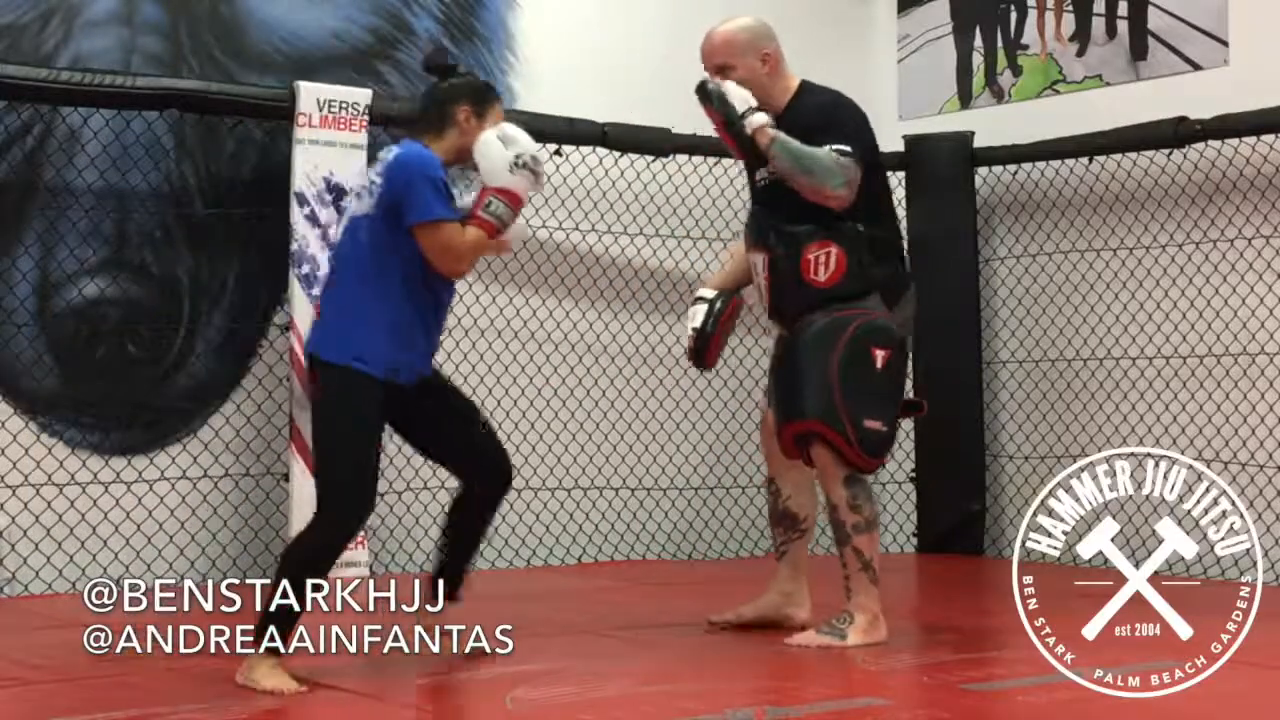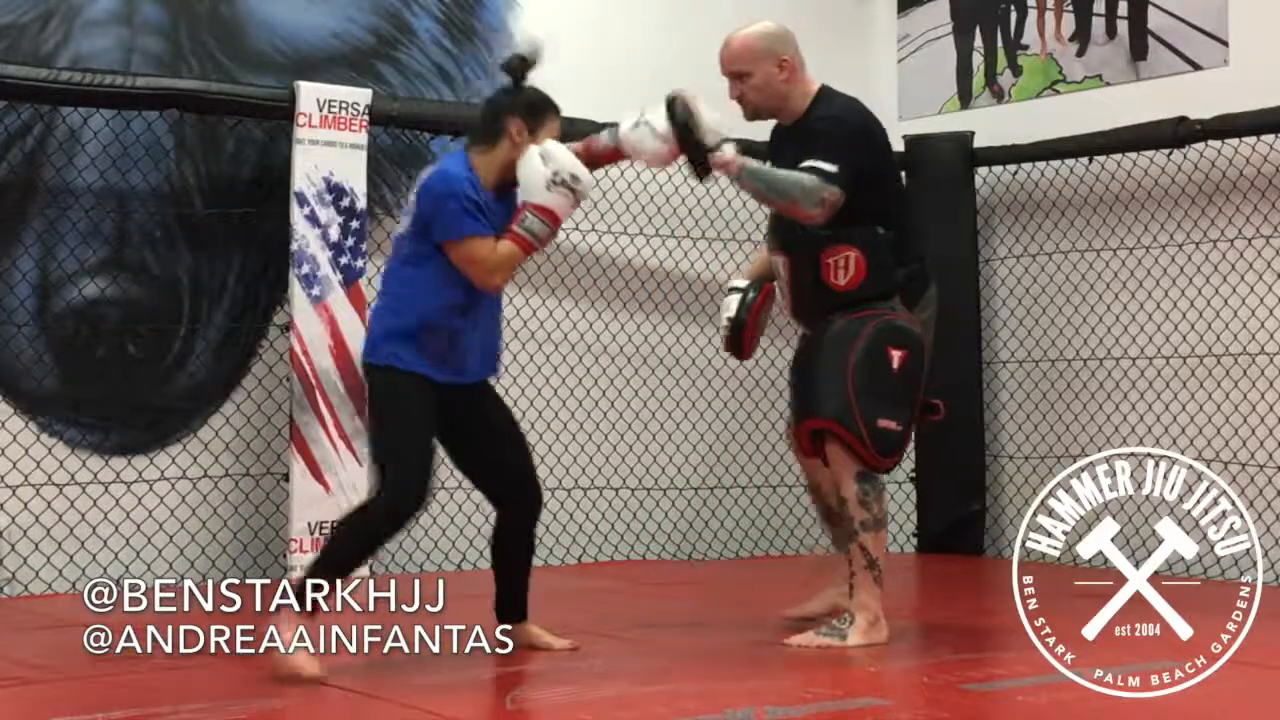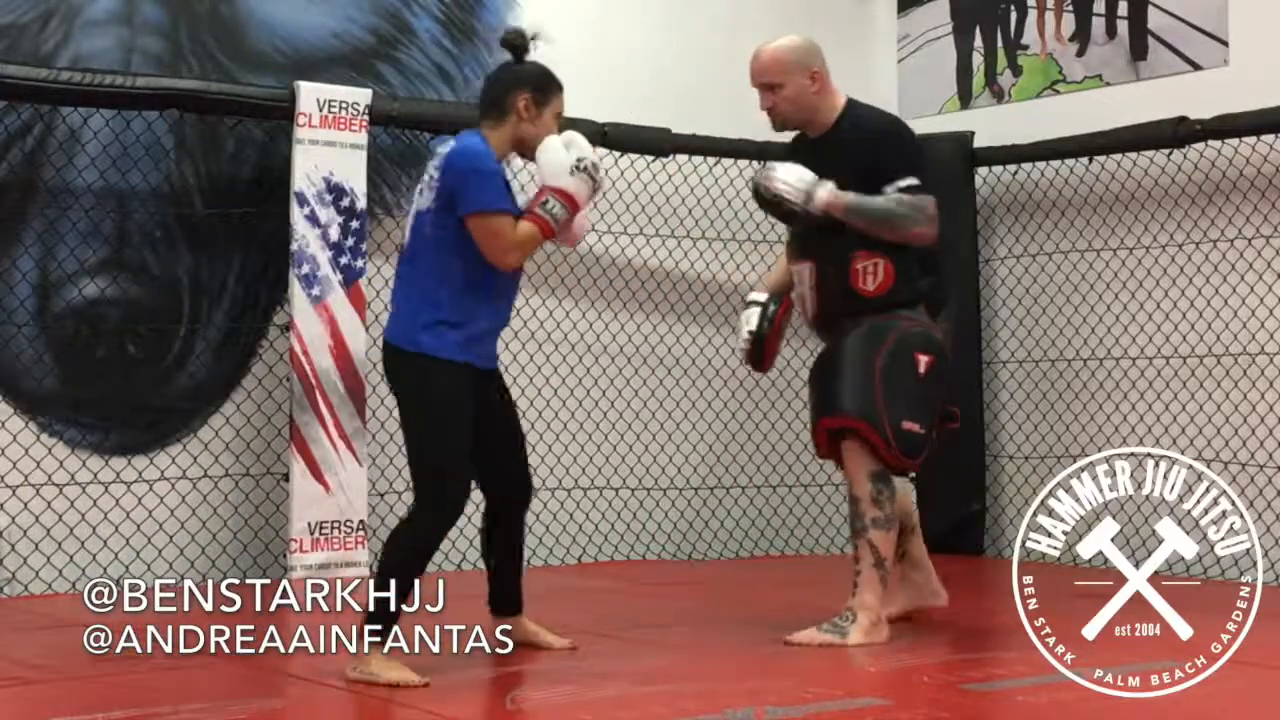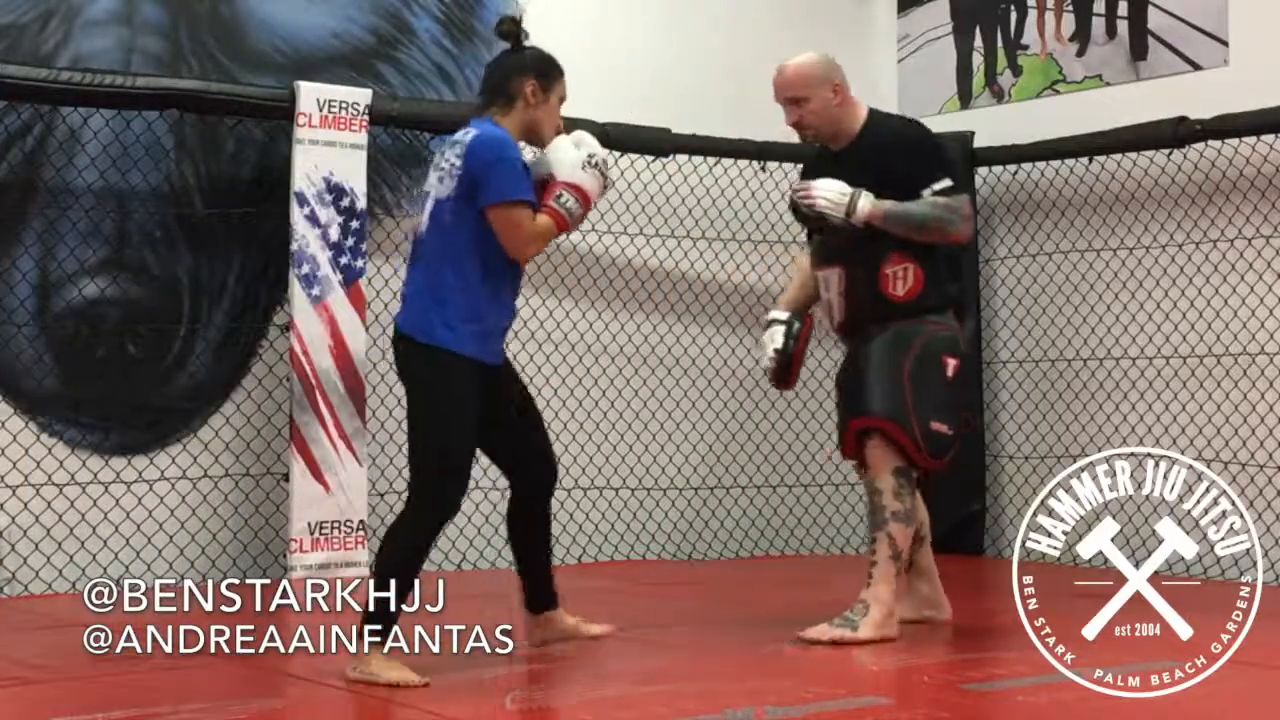
dt=0.2s
person 1, frame 1
left shoulder: (411, 169)
right shoulder: (414, 165)
left elbow: (434, 259)
right elbow: (452, 258)
left wrist: (490, 232)
right wrist: (505, 194)
left hip: (403, 367)
right hip: (351, 363)
left knee: (490, 470)
right knee: (345, 508)
left ankle: (437, 608)
right ankle: (262, 653)
person 1, frame 2
left shoulder: (495, 183)
right shoulder: (451, 182)
right elbow: (488, 272)
right wrist: (545, 208)
left hip: (461, 375)
right hip: (404, 366)
left knee: (521, 493)
right knee: (401, 498)
left ankle: (514, 621)
right ankle: (291, 616)
person 1, frame 3
left shoulder: (490, 164)
right shoulder: (470, 159)
left elbow: (507, 240)
right elbow: (505, 251)
left wrist: (560, 209)
right wrist: (561, 196)
left hip: (468, 357)
right hip: (426, 353)
left knee: (512, 485)
right knee: (443, 499)
left ankle: (509, 618)
right ankle: (370, 648)
person 1, frame 4
left shoulder: (470, 143)
right shoulder: (494, 146)
right elbow: (522, 243)
left wrist: (546, 189)
right wrist: (573, 193)
left hip: (473, 349)
right hip: (443, 348)
left knee: (536, 471)
right knee: (436, 497)
left ankle: (544, 613)
right ankle: (371, 649)
person 2, frame 1
left shoulder: (829, 112)
right shoulder: (763, 133)
left elbow: (836, 189)
left wrist: (759, 128)
right wrist: (713, 290)
left hip: (855, 310)
right hip: (807, 316)
left knee: (831, 452)
right knee: (780, 439)
left ankle: (865, 614)
right ankle: (788, 593)
person 2, frame 2
left shoulder: (842, 122)
right shoulder: (786, 134)
left elbow: (812, 206)
left wrist: (726, 157)
right wrist: (747, 280)
left hip: (878, 312)
right hip: (835, 313)
left knee: (845, 450)
right knee: (812, 443)
left ankle: (866, 612)
right ankle: (854, 582)
person 2, frame 3
left shoulder: (879, 135)
right shoulder: (801, 152)
left elbow: (921, 227)
left wrist: (822, 195)
right wrist: (765, 294)
left hip: (896, 319)
right hip: (850, 325)
left knee: (863, 450)
right knee: (860, 453)
left ankle: (868, 612)
right ankle: (917, 582)
person 2, frame 4
left shoulder: (905, 141)
right shoulder: (820, 167)
left elbow: (960, 223)
left wrist: (863, 206)
right wrist: (785, 313)
left hip: (917, 325)
right hip: (868, 331)
left knee: (885, 450)
right knee: (881, 458)
left ankle: (877, 605)
right ankle: (924, 590)
